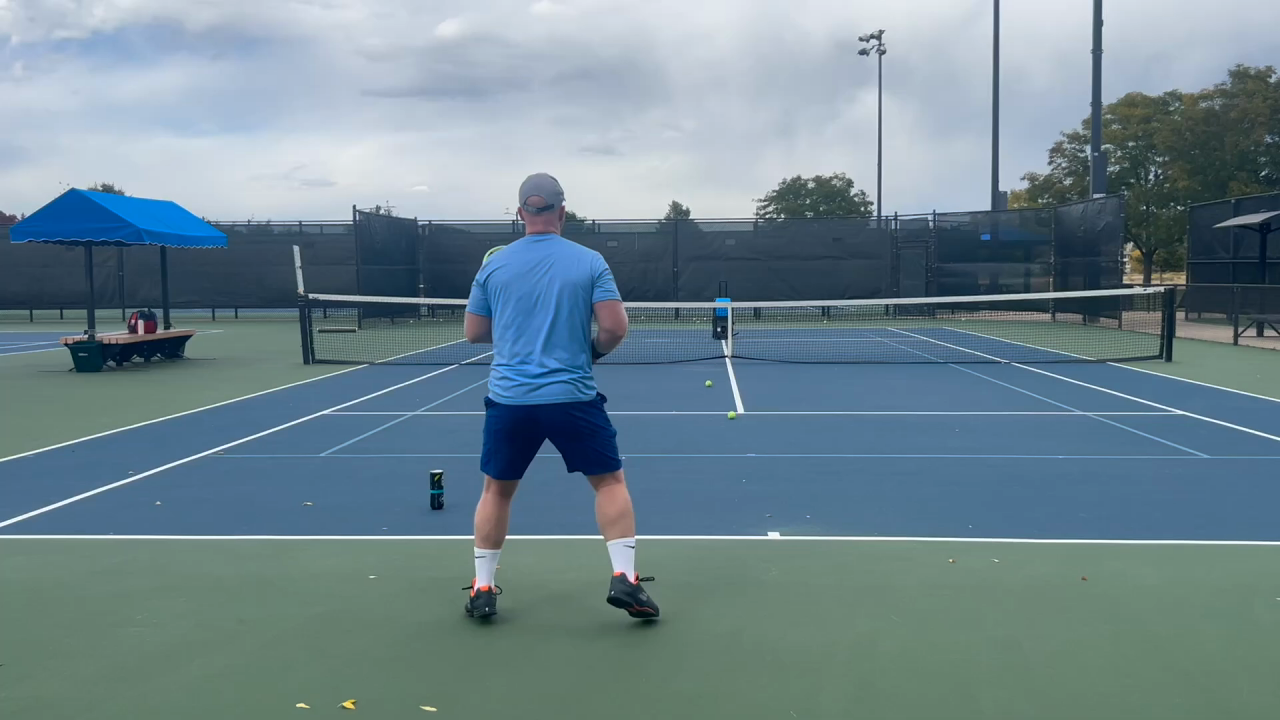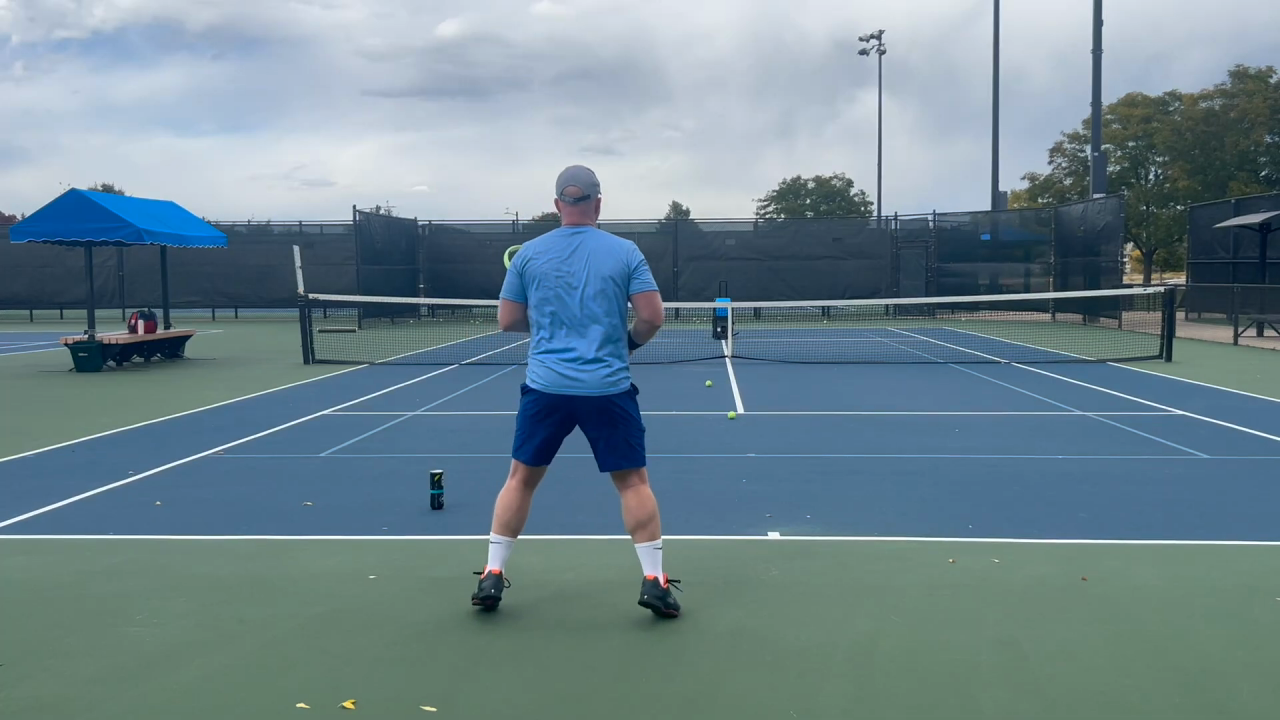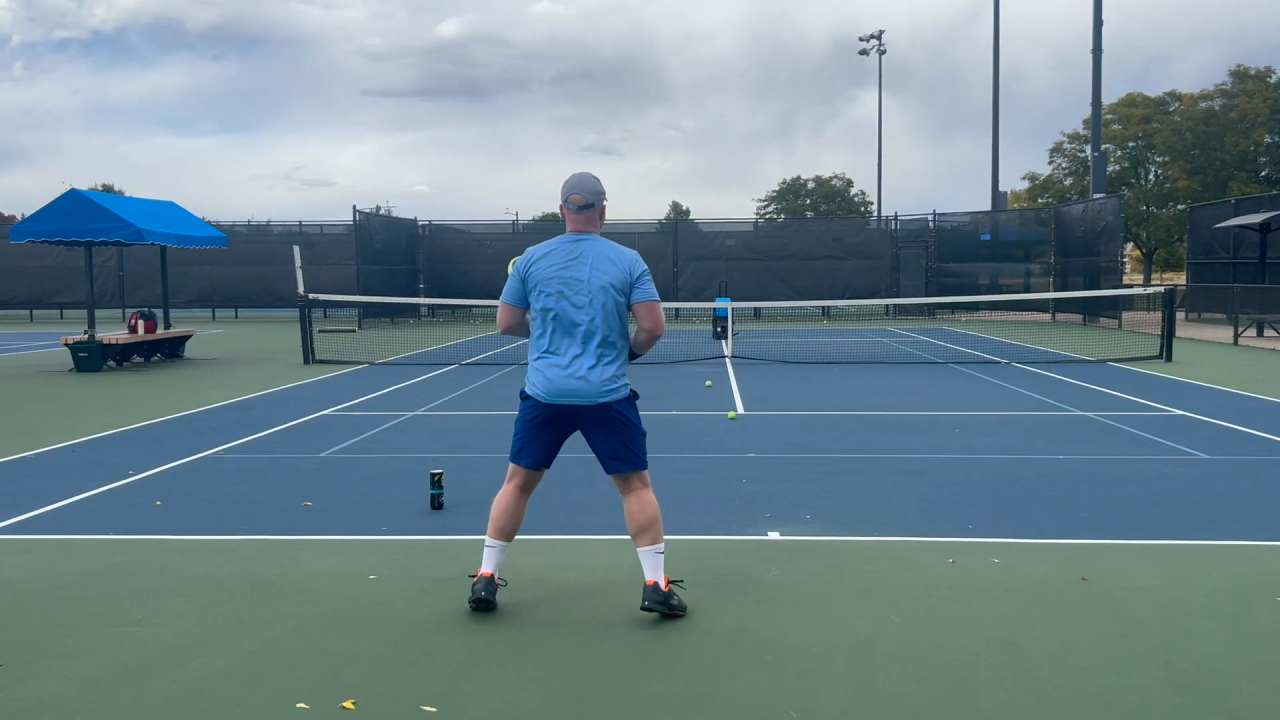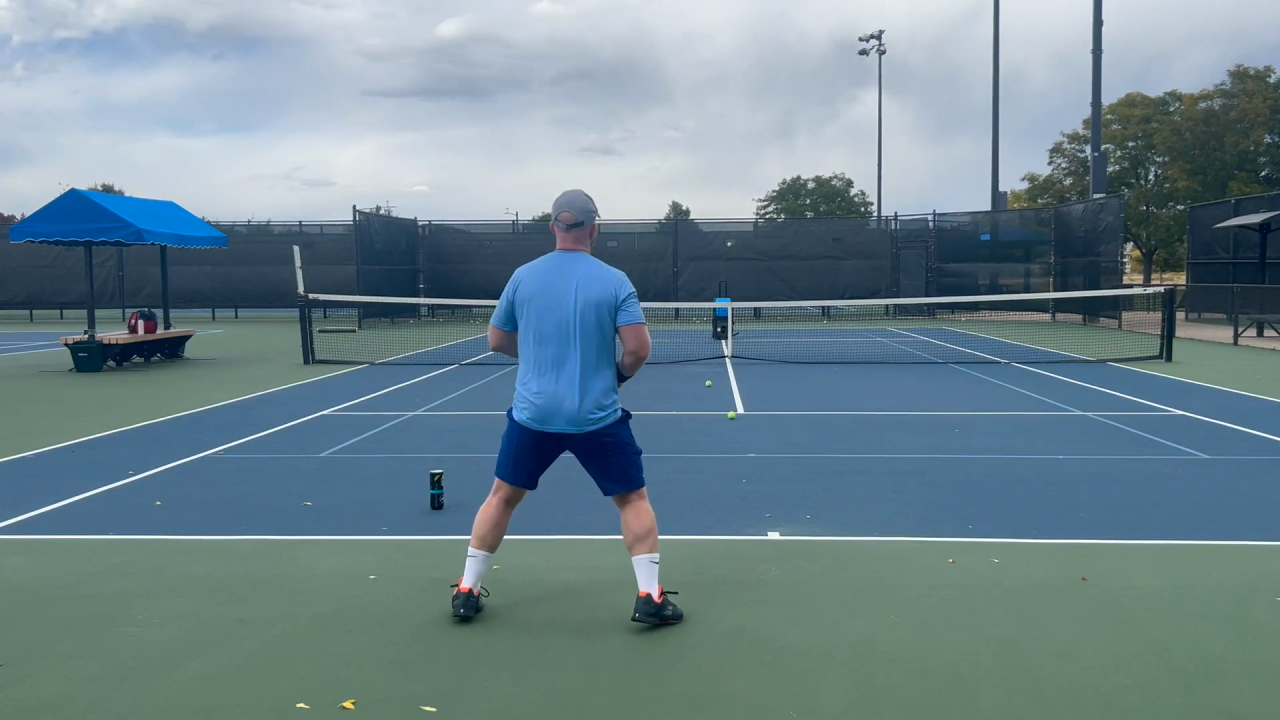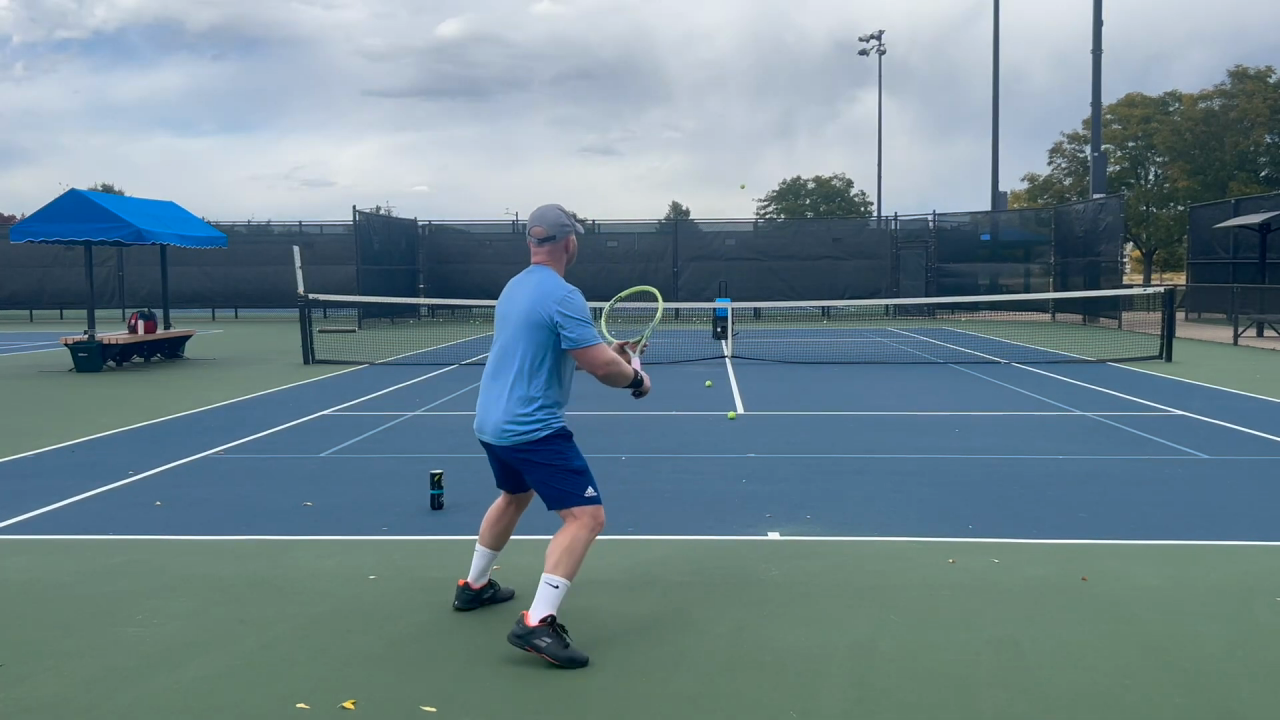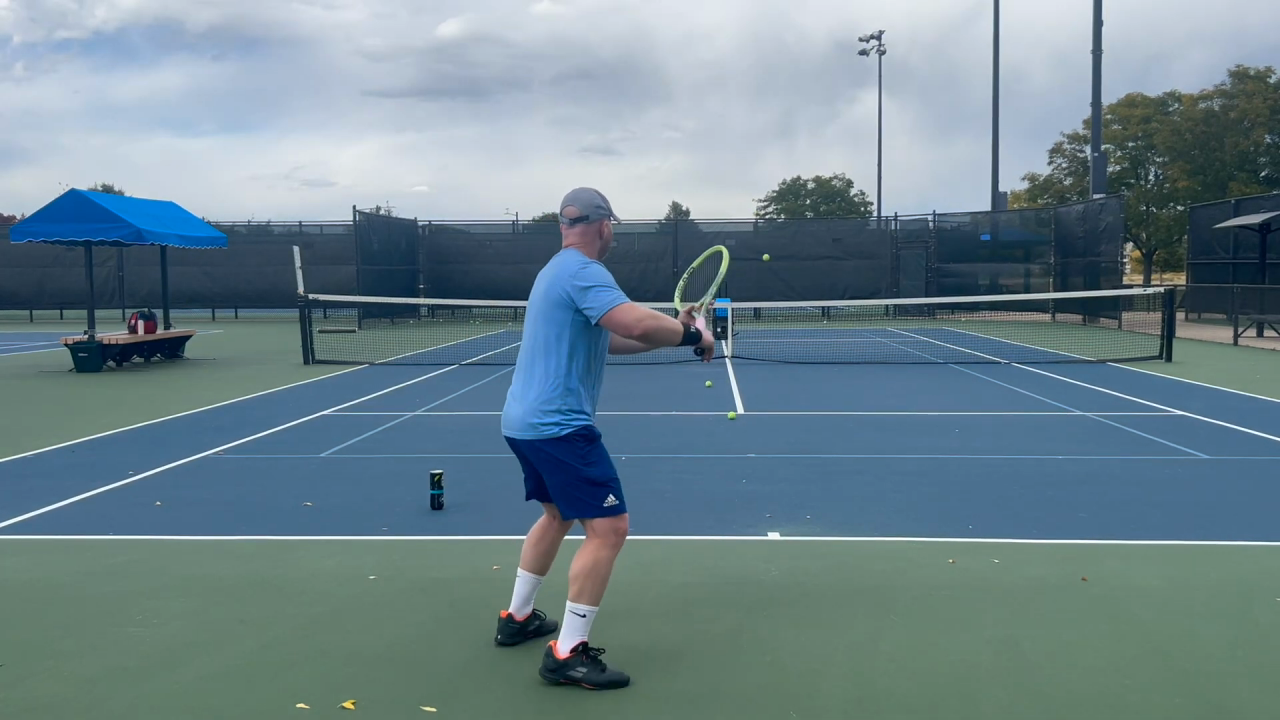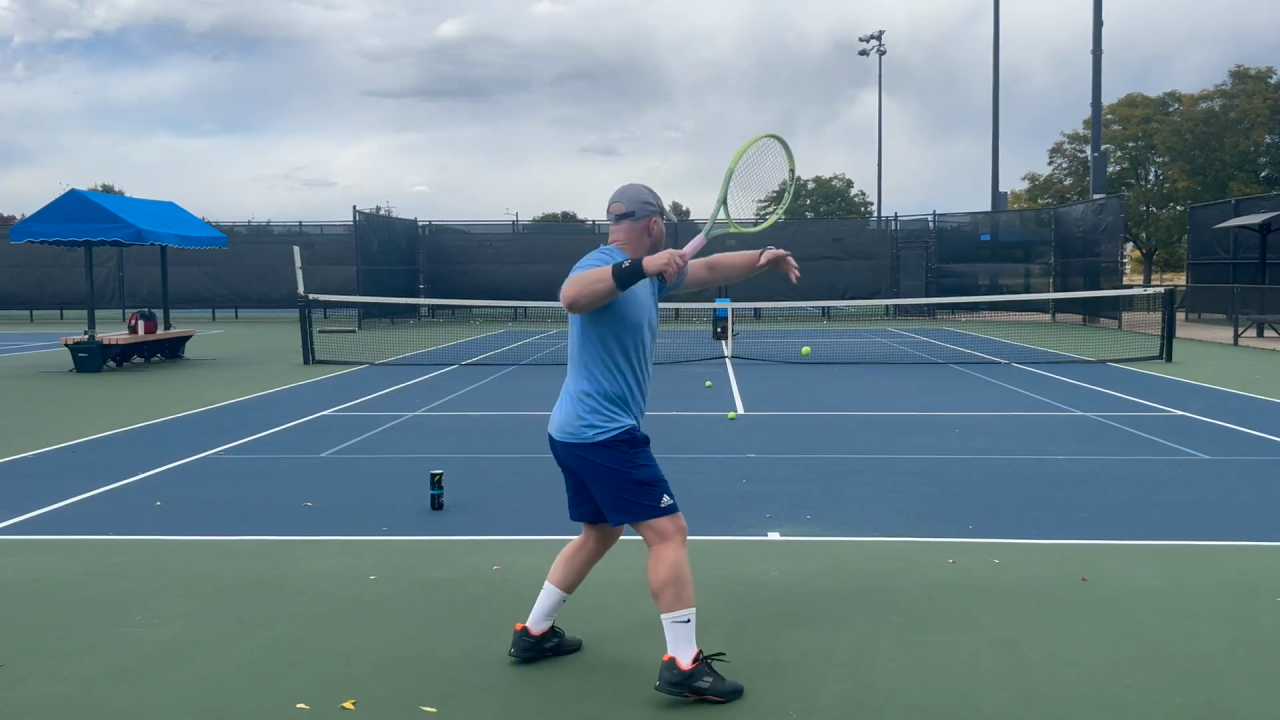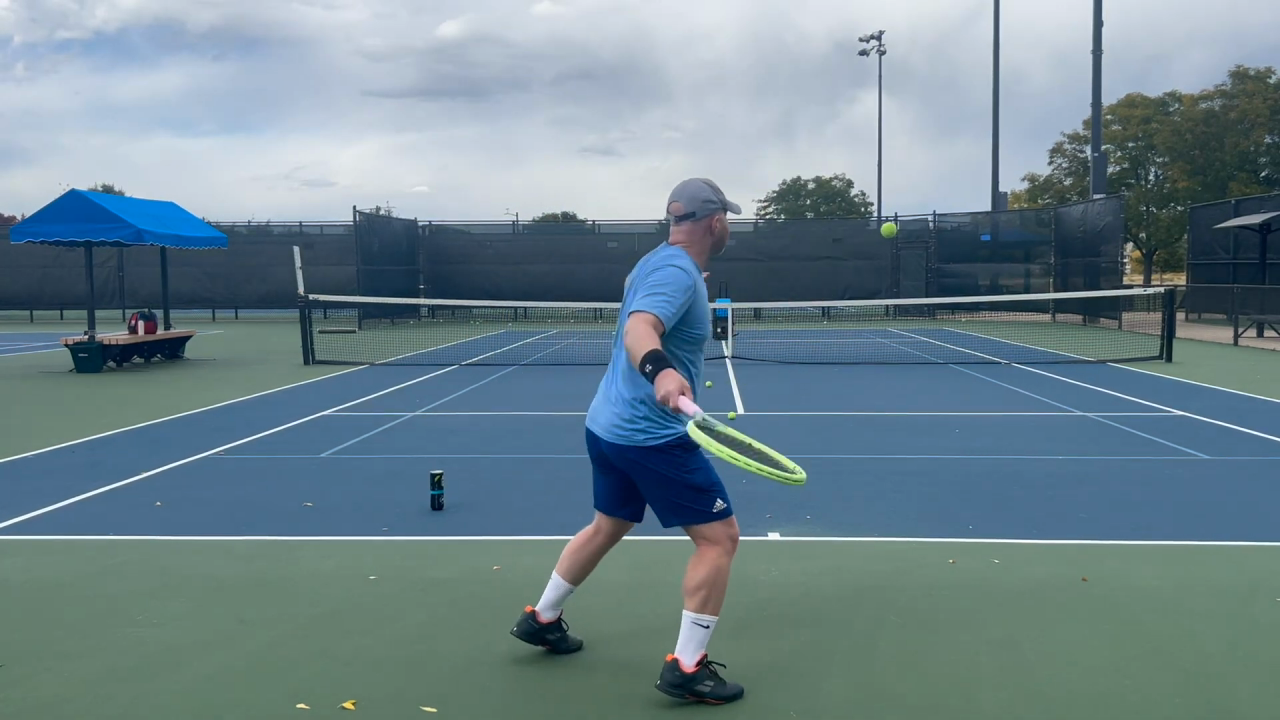
dt=0.4s
person 1, frame 1
left shoulder: (492, 264)
right shoulder: (589, 261)
left elbow: (474, 333)
right elbow: (616, 326)
right wrist: (594, 350)
left hip: (510, 399)
right hip: (572, 399)
left knee: (496, 490)
right knee: (609, 481)
left ankle: (482, 590)
right ankle: (624, 578)
person 1, frame 2
left shoulder: (529, 253)
right shoulder: (625, 252)
left elbow: (507, 320)
right elbow: (653, 316)
right wrist: (630, 340)
left hip: (545, 387)
right hip: (607, 389)
left knee: (521, 478)
right knee: (633, 480)
left ankle: (492, 576)
right ankle: (654, 582)
person 1, frame 3
left shoulder: (532, 259)
right shoulder: (628, 261)
left elbow: (506, 323)
right elbow: (654, 327)
right wrist: (630, 350)
left hip: (544, 393)
right hip: (607, 396)
left knee: (517, 483)
right knee: (637, 485)
left ankle: (486, 579)
right ankle: (657, 587)
person 1, frame 4
left shoulder: (521, 278)
right shoulder: (614, 281)
left elbow: (498, 343)
right elbow: (639, 350)
right wrist: (620, 373)
left hip: (532, 415)
right hip: (596, 417)
left knee: (502, 496)
right knee: (634, 499)
left ankle: (467, 590)
right ankle: (651, 597)
person 1, frame 5
left shoulder: (515, 288)
right shoulder: (562, 295)
right elbow: (600, 366)
left wrist: (606, 354)
right wrist: (636, 379)
left hip: (492, 424)
right hip: (533, 430)
left knee: (514, 498)
right knee: (585, 518)
left ankle: (474, 585)
right ankle: (537, 624)
person 1, frame 6
left shoulder: (559, 274)
right shoulder: (582, 272)
left elbow: (614, 339)
right elbow: (634, 322)
left wrist: (671, 332)
right wrist: (691, 334)
left hip: (524, 423)
right hip: (558, 426)
left knee: (558, 512)
right knee: (608, 530)
left ankle: (517, 617)
right ankle: (567, 653)
person 1, frame 7
left shoulder: (643, 275)
right shoulder: (602, 264)
left elbow: (708, 270)
right elbow: (573, 294)
left wrist: (763, 257)
right wrist: (638, 265)
left hip: (583, 433)
right hip: (602, 435)
left knee: (598, 534)
right knee: (669, 533)
left ankle: (535, 630)
right ankle: (684, 665)
person 1, frame 8
left shoulder: (663, 263)
right shoulder: (677, 276)
right elbow: (637, 330)
right wrist: (659, 370)
left hip: (609, 429)
right hip: (652, 439)
left knee: (610, 526)
right knee: (719, 537)
left ankle: (542, 617)
right ankle: (686, 666)
